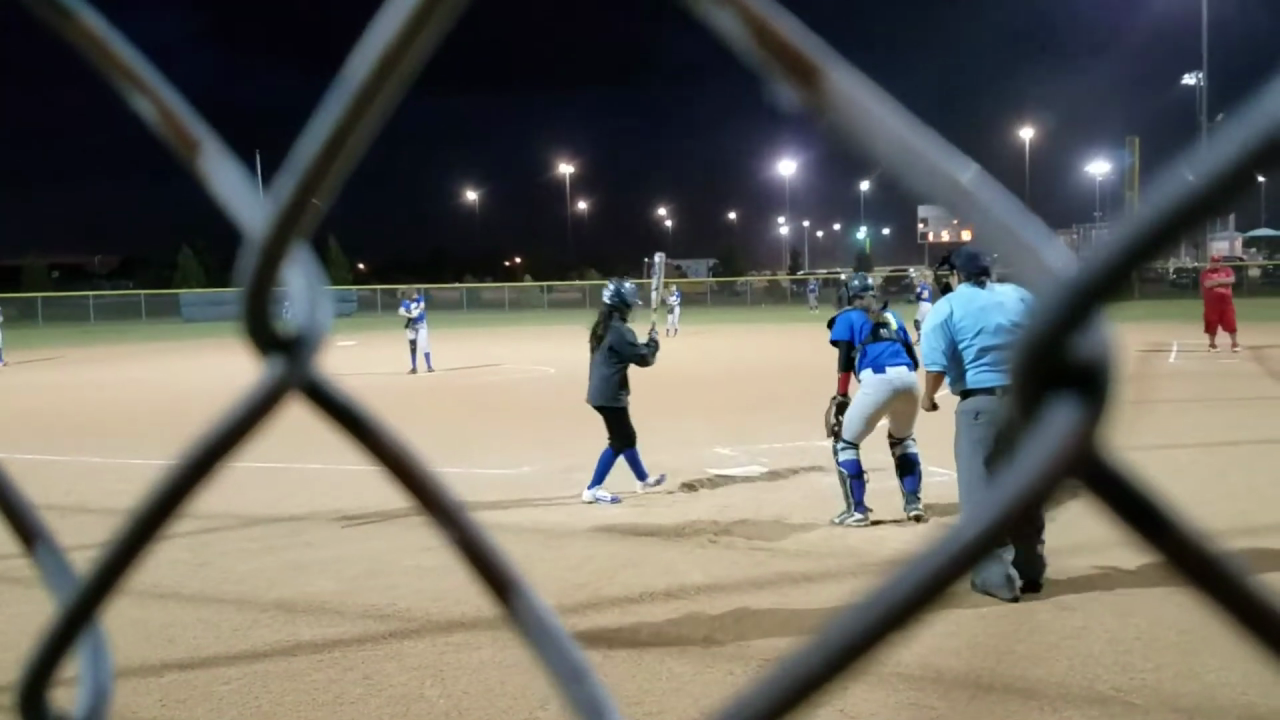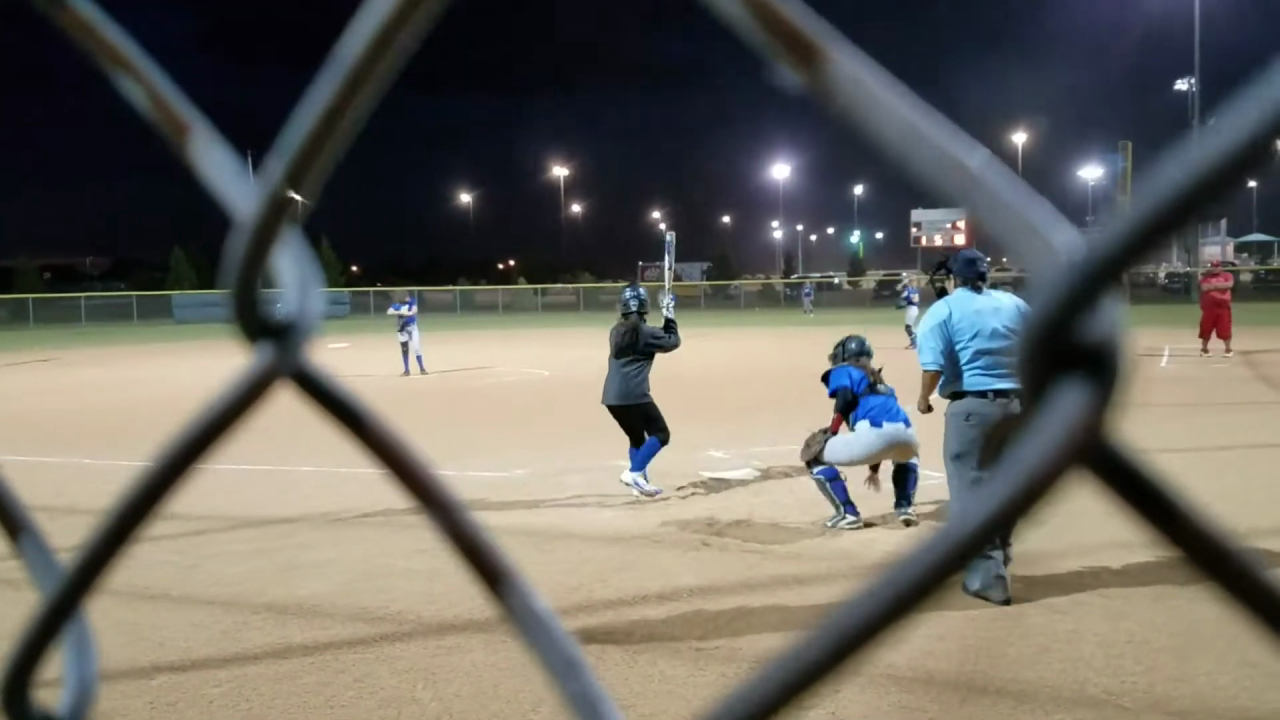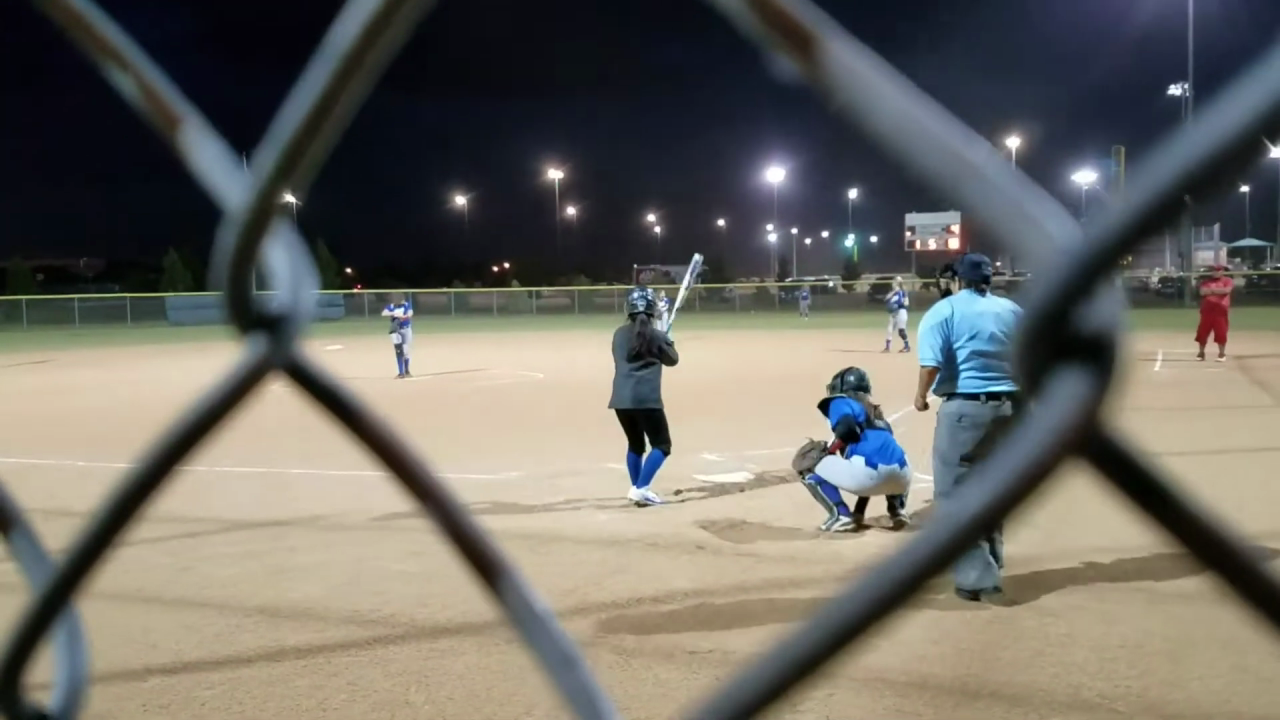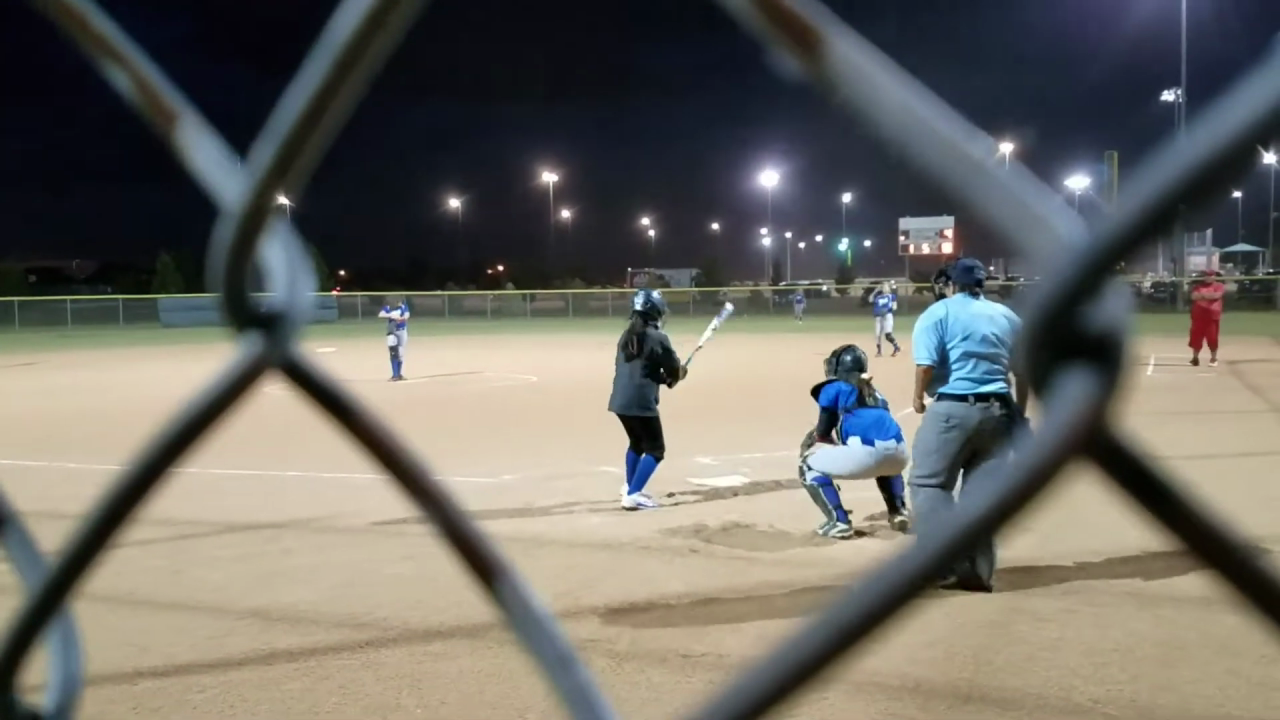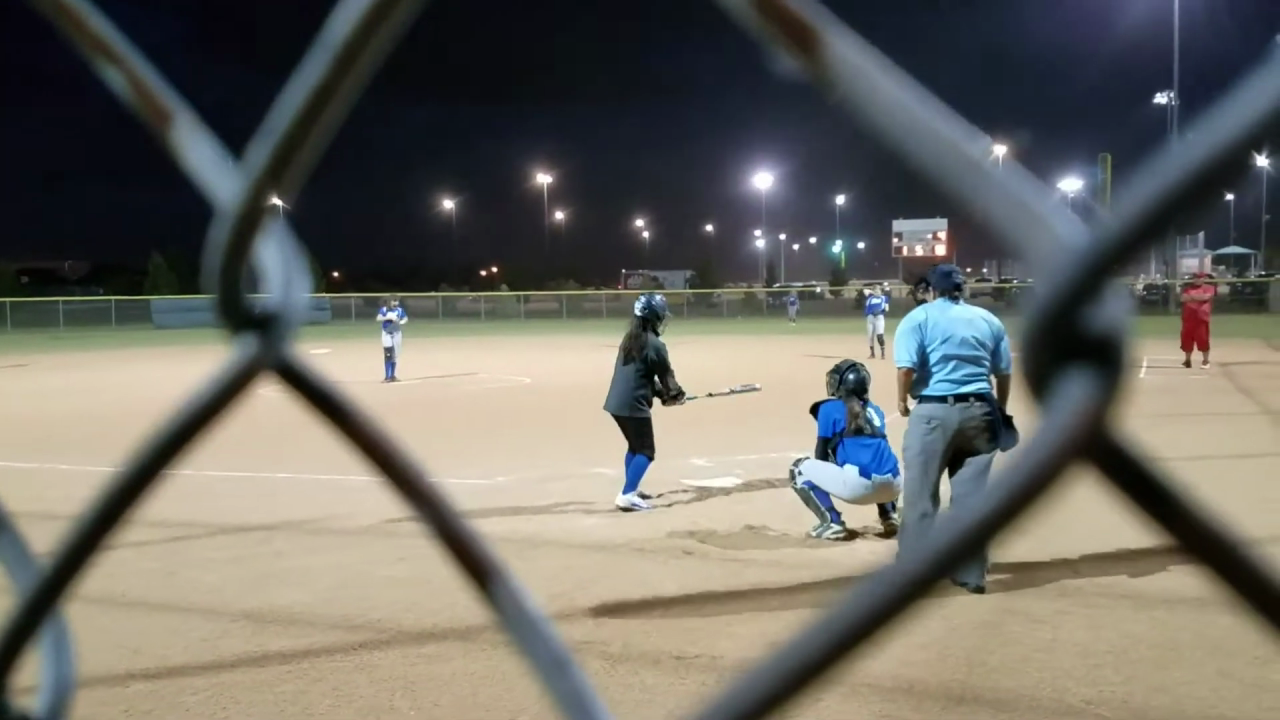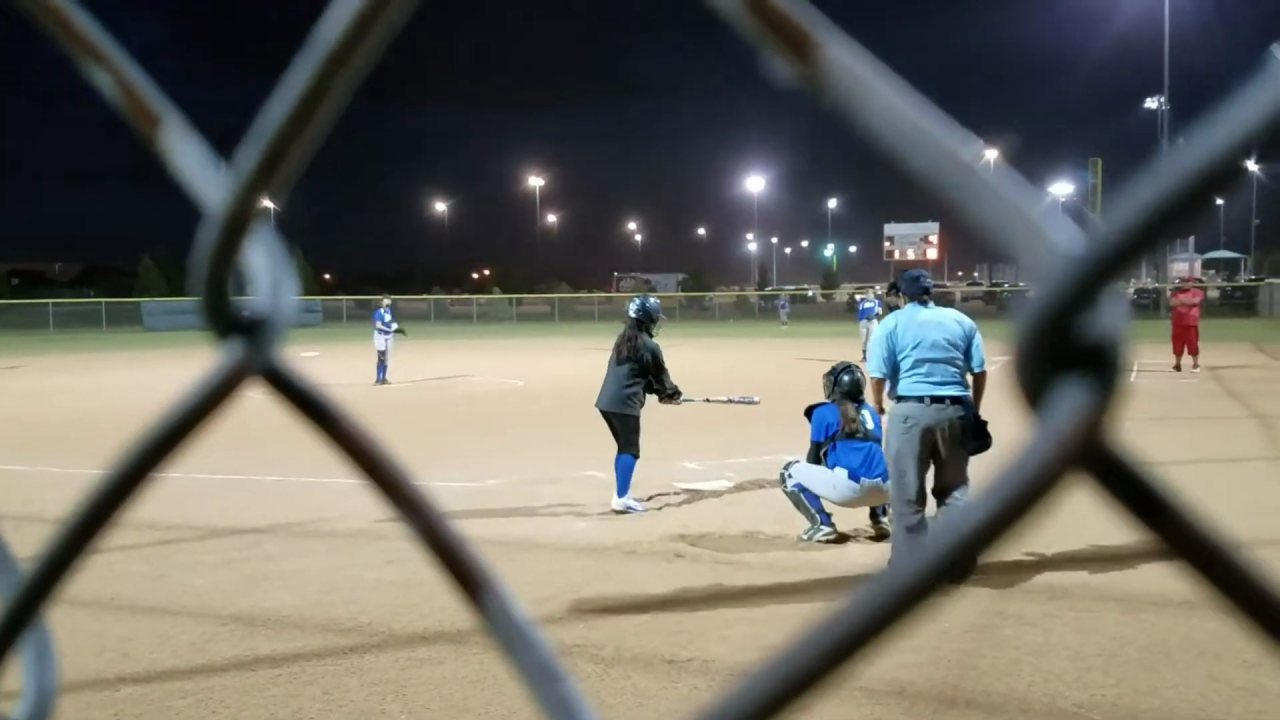
dt=0.3s
person 1, frame 1
left shoulder: (946, 307)
right shoulder: (1022, 296)
left elbow: (936, 365)
left wrist: (927, 396)
left hip: (981, 405)
left knee: (982, 491)
left ankle: (996, 576)
right ankle: (1030, 572)
person 1, frame 2
left shoulder: (943, 310)
right shoulder: (1016, 304)
left elbow: (933, 366)
left wrist: (924, 398)
right wrist: (1025, 396)
left hip: (971, 408)
right hip: (1016, 405)
left knee: (972, 493)
left ankle: (987, 579)
right ankle: (997, 563)
person 1, frame 3
left shoulder: (944, 310)
right shoulder: (1014, 311)
left elbow: (931, 364)
left wrist: (921, 395)
right wrist: (1023, 404)
left hip: (964, 409)
right hip: (1007, 408)
left knee: (955, 493)
left ankle: (977, 576)
right ankle: (989, 567)
person 1, frame 4
left shoulder: (938, 312)
right shoulder: (1007, 316)
left elbow: (925, 364)
left wrist: (918, 396)
right wrist: (1019, 411)
left hip: (952, 409)
right hip: (997, 410)
left knee: (928, 482)
right ankle: (979, 572)
person 1, frame 5
left shoulder: (919, 317)
right shoulder: (988, 320)
left elbow: (906, 367)
right elbow: (1004, 373)
left wrist: (902, 399)
right wrist: (1000, 411)
left hip: (934, 411)
right hip: (979, 412)
left knee: (920, 492)
right knee: (972, 494)
right ankle: (971, 573)
person 1, frame 6
left shoulder: (892, 323)
right shoulder: (961, 320)
left elbow: (878, 375)
right elbow: (980, 372)
left wrist: (877, 402)
right wrist: (974, 411)
left hip: (911, 412)
right hip: (954, 411)
left knee: (907, 494)
right knee: (953, 489)
left ankle: (910, 565)
person 2, frame 1
left shoulder: (604, 327)
right shoulder: (620, 331)
right elbow: (644, 359)
left wrist: (646, 345)
right wrist: (653, 342)
left hip: (602, 391)
right hip: (610, 394)
left knee: (626, 437)
right knee: (619, 441)
left ankle: (643, 480)
right ankle: (593, 489)
person 2, frame 2
left shoulder: (616, 331)
right shoulder: (647, 333)
right elbow: (673, 342)
left wrist: (665, 320)
right wrist: (669, 318)
left hip: (612, 396)
right hip: (634, 395)
left knee: (637, 438)
right knee: (660, 434)
left ankle: (640, 482)
right ankle: (634, 473)
person 2, frame 3
left shoulder: (619, 334)
right shoulder: (657, 336)
right elbow: (672, 360)
right wrist: (668, 342)
left hip: (621, 400)
right hip: (646, 400)
left knee: (635, 444)
right knee: (661, 445)
left ankle: (637, 488)
right ankle: (641, 489)
person 2, frame 4
left shoulder: (627, 335)
right shoulder: (657, 338)
right elbow: (673, 370)
left wrist: (663, 377)
right wrist: (679, 373)
left hip: (620, 401)
right hip: (641, 403)
left knee: (636, 444)
right knee: (655, 450)
left ankle: (630, 488)
right ankle: (632, 495)
person 2, frame 5
left shoulder: (630, 338)
right shoulder: (655, 345)
right elbow: (665, 376)
left wrist: (661, 394)
right wrist: (676, 394)
left hip: (616, 402)
right hip: (634, 404)
left knee: (635, 446)
right knee: (645, 451)
left ankle: (631, 490)
right ankle: (627, 495)
person 2, frame 6
left shoulder: (623, 339)
right shoulder: (649, 346)
right elbow: (660, 375)
left wrist: (658, 392)
right wrist: (672, 393)
left hip: (606, 401)
right hip: (624, 403)
left knee: (623, 447)
right knee: (630, 450)
left ankle: (622, 494)
right ankle: (621, 499)
person 3, frame 1
left shoulder: (847, 317)
right shoulder: (891, 317)
left elbow: (846, 356)
left wrist: (841, 395)
left hip: (878, 382)
right hip: (908, 380)
left knee: (845, 443)
right knee: (903, 440)
left ankle: (856, 510)
right ankle: (913, 502)
person 3, frame 2
left shoulder: (841, 372)
right shoulder: (878, 379)
left elbow: (845, 398)
left wrist: (831, 430)
right wrist: (874, 468)
left hip: (874, 433)
right hip: (903, 433)
left knee: (813, 456)
right knee: (907, 455)
left ankle: (847, 512)
right ankle: (905, 507)
person 3, frame 3
left shoulder: (839, 403)
right shoulder: (874, 412)
left elbow: (848, 427)
left wrist: (830, 450)
right wrist: (859, 510)
left hip: (867, 472)
left ankle: (841, 515)
right ankle: (898, 510)
person 3, frame 4
left shoulder: (832, 387)
right shoulder: (872, 391)
left elbow: (825, 427)
left wrist: (815, 439)
left hip: (866, 451)
right hip: (896, 451)
left knee: (809, 464)
left ankle: (839, 521)
right ankle: (898, 511)
person 3, frame 5
left shoulder: (829, 408)
right shoulder: (875, 410)
left elbow: (821, 455)
left hip: (858, 484)
right hip: (892, 485)
left knee: (799, 469)
left ankle: (832, 523)
right ankle: (889, 516)
person 3, frame 6
left shoulder: (823, 412)
right shoulder: (871, 412)
left elbow: (813, 459)
left hip: (848, 488)
right hip: (882, 489)
left knee: (790, 472)
left ankle: (823, 525)
right ankle: (880, 520)
